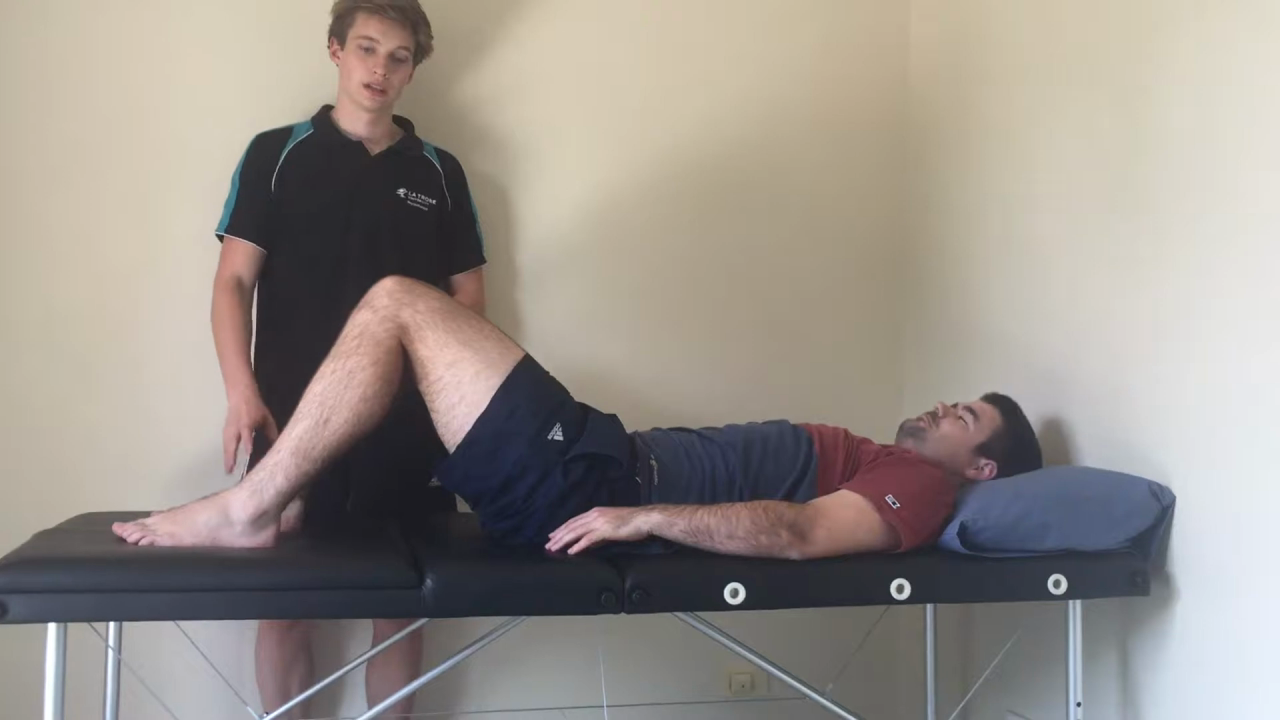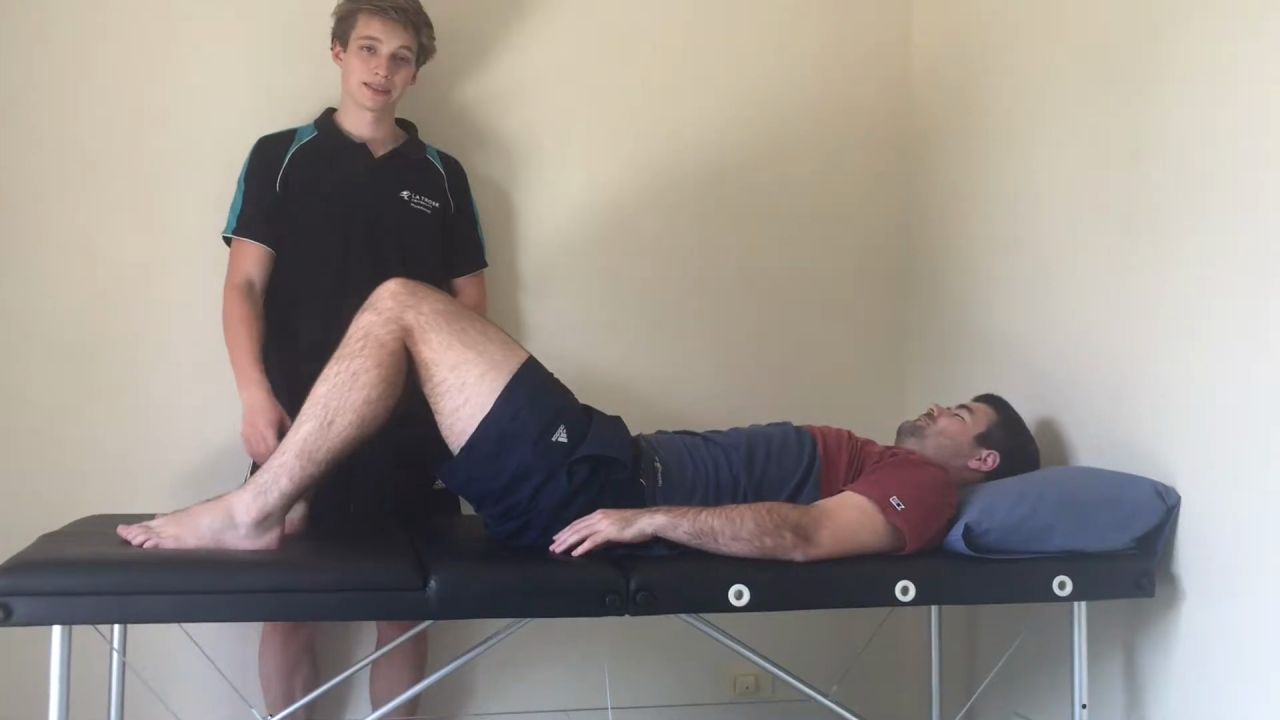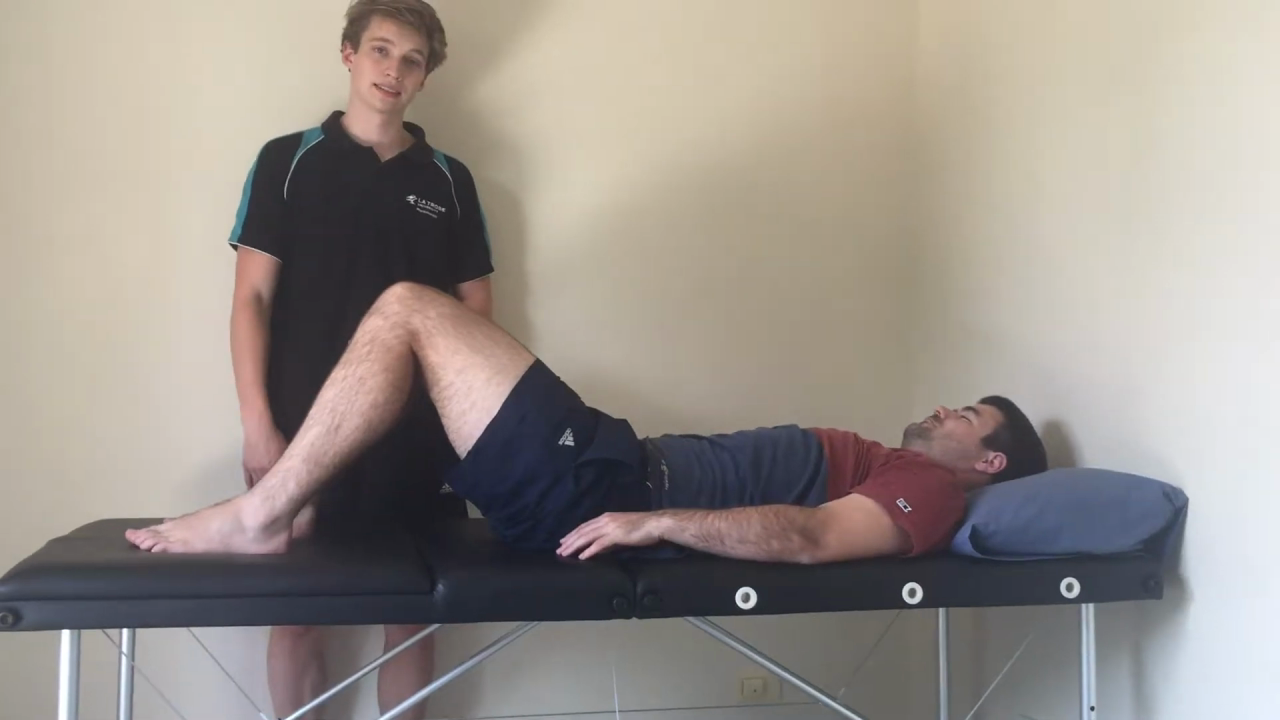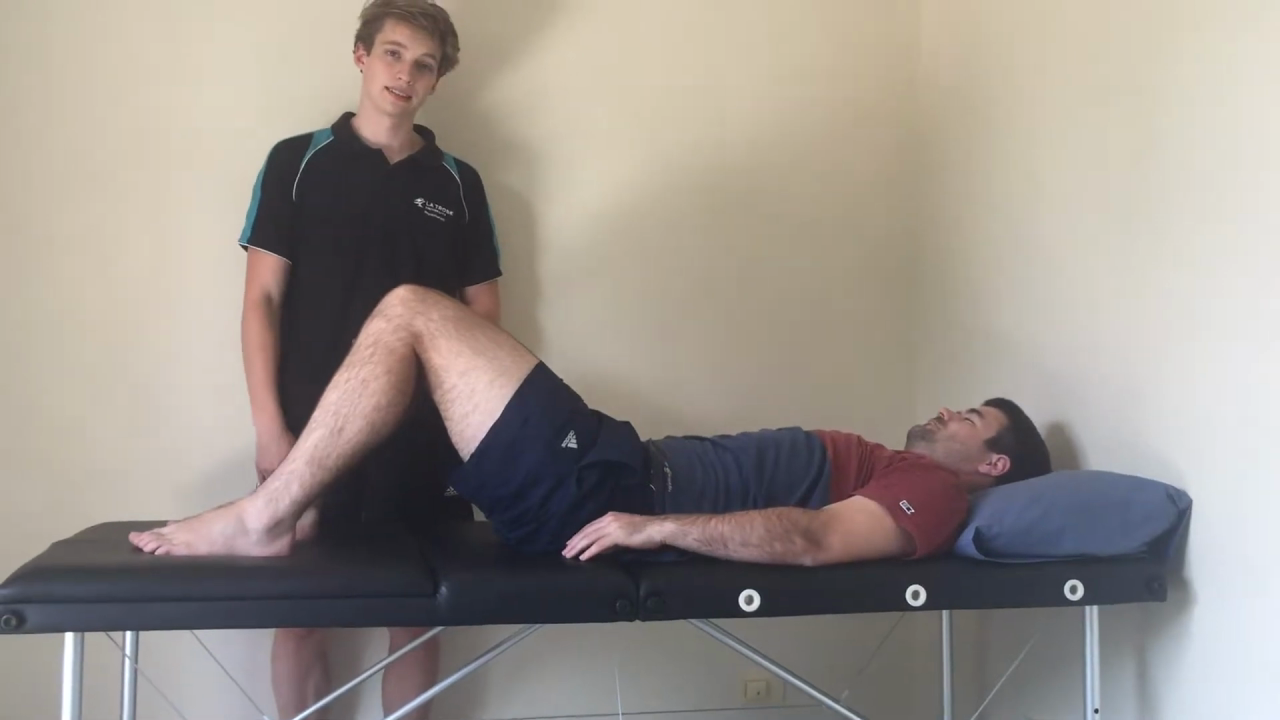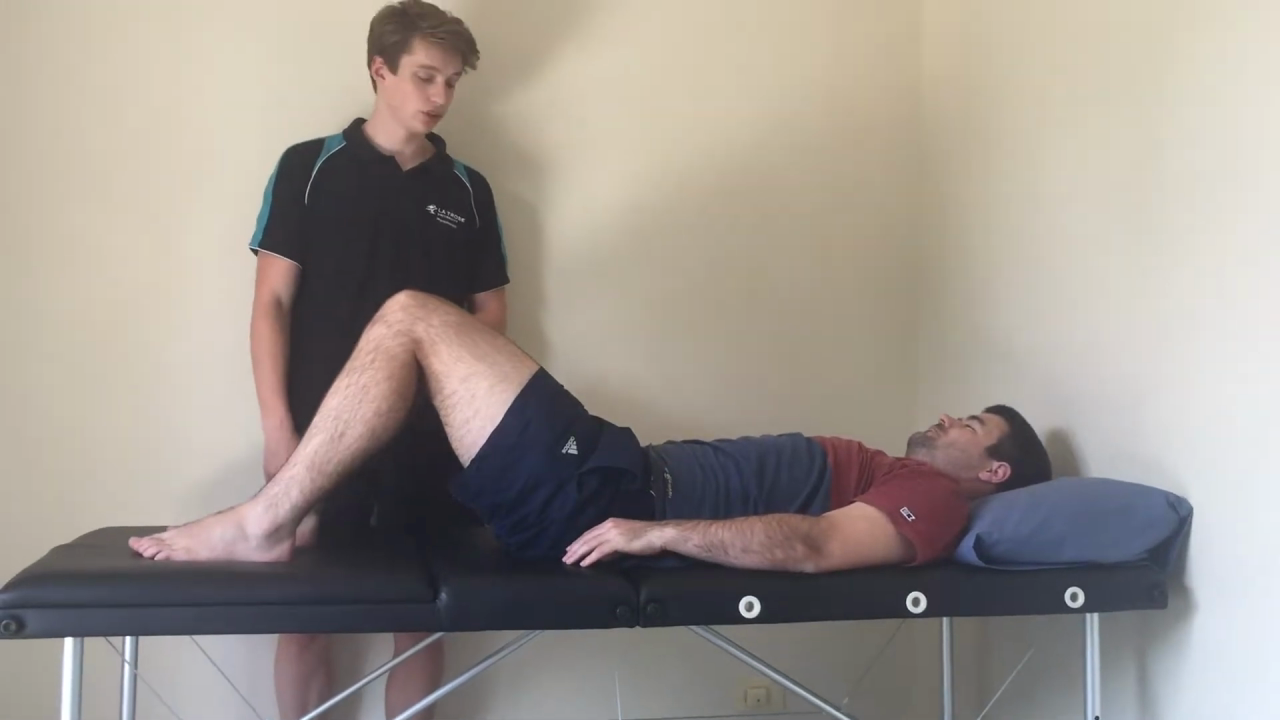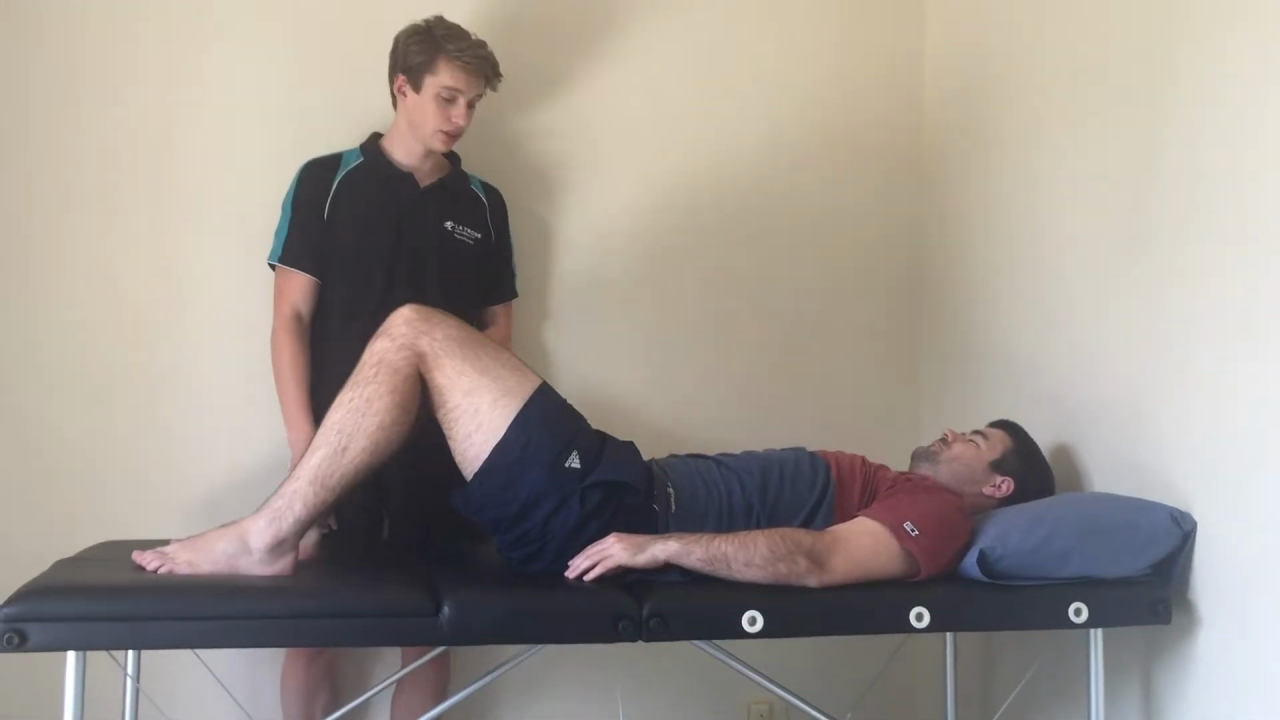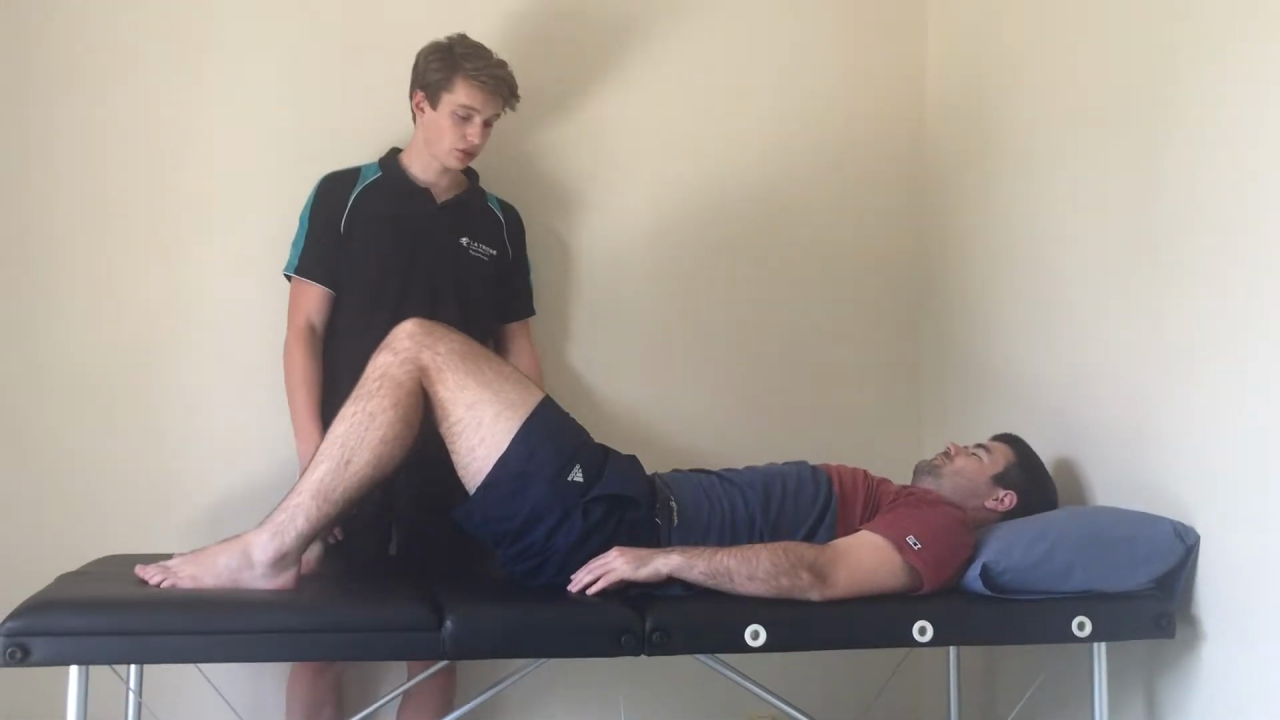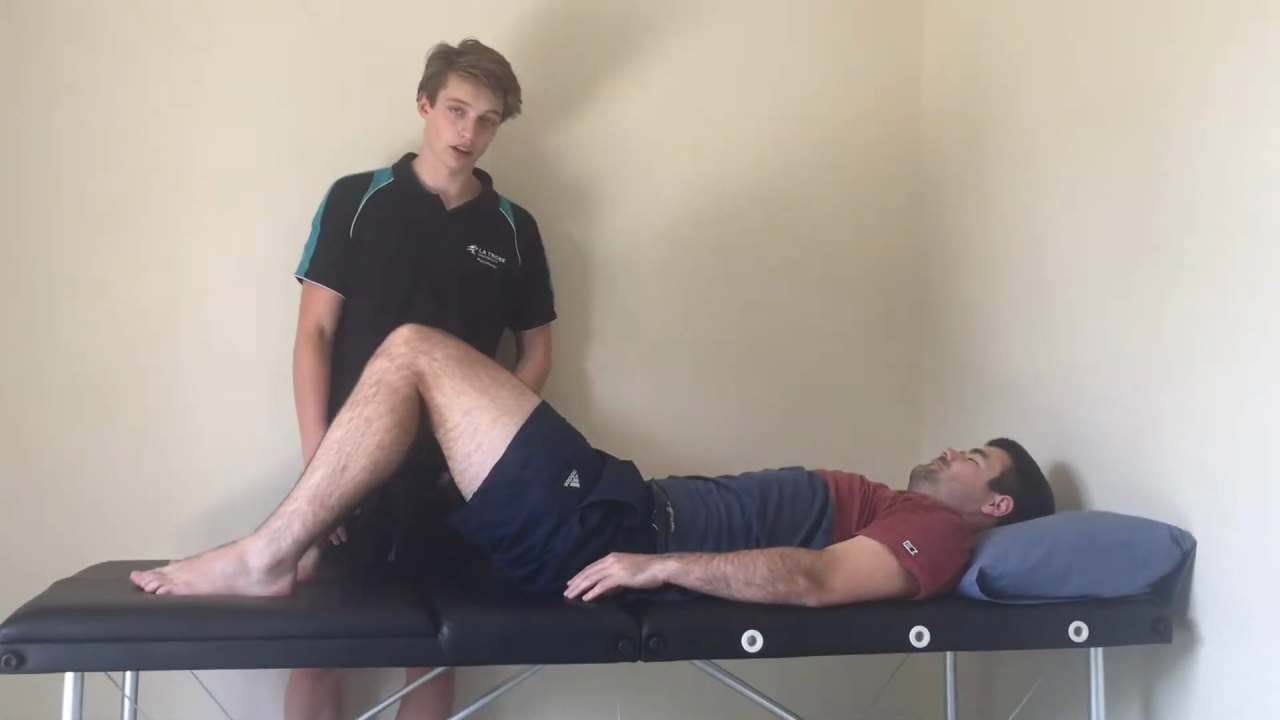
dt=0.4s
person 1, frame 1
left shoulder: (917, 486)
right shoulder: (876, 464)
left elbow: (795, 533)
left wrist: (644, 515)
left hip: (591, 484)
right hip: (610, 468)
left knee: (398, 301)
right knee: (401, 314)
left ankle: (250, 508)
right ankle: (271, 500)
person 1, frame 2
left shoulder: (922, 488)
right shoulder: (877, 467)
left elbow: (800, 535)
left wrist: (648, 518)
left hip: (595, 486)
right hip: (616, 469)
left knee: (402, 304)
right knee: (406, 318)
left ankle: (253, 510)
right ankle: (276, 502)
person 1, frame 3
left shoulder: (927, 491)
right shoulder: (886, 471)
left elbow: (808, 538)
left wrist: (653, 522)
left hip: (604, 491)
right hip: (624, 471)
left knee: (408, 309)
right knee: (414, 320)
left ankle: (262, 514)
right ankle: (288, 505)
person 1, frame 4
left shoulder: (931, 494)
right shoulder: (885, 472)
left elbow: (808, 540)
left wrist: (656, 526)
left hip: (606, 493)
right hip: (630, 477)
left knee: (412, 311)
right knee: (417, 324)
left ankle: (264, 516)
right ankle: (289, 507)
person 1, frame 5
left shoulder: (930, 501)
right shoulder: (889, 480)
left elbow: (810, 547)
left wrist: (656, 532)
left hip: (606, 499)
right hip: (627, 479)
left knee: (412, 316)
right knee: (419, 329)
left ankle: (265, 522)
right ankle: (291, 515)
person 1, frame 6
left shoulder: (936, 516)
right shoulder: (890, 493)
left elbow: (813, 561)
left wrist: (661, 544)
left hip: (609, 512)
right hip: (631, 495)
left knee: (416, 330)
right knee: (420, 343)
left ankle: (268, 534)
right ankle: (288, 527)
person 1, frame 7
left shoulder: (936, 530)
right shoulder: (896, 508)
left elbow: (816, 575)
left wrist: (661, 559)
left hip: (615, 527)
right hip: (634, 507)
left knee: (418, 344)
right knee: (423, 355)
left ankle: (271, 550)
right ankle: (291, 543)
person 1, frame 8
left shoulder: (935, 535)
right shoulder: (890, 512)
left elbow: (813, 580)
left wrist: (661, 564)
left hip: (608, 532)
right hip: (632, 514)
left knee: (415, 349)
right knee: (420, 361)
left ankle: (266, 556)
right ankle: (286, 546)
person 2, frame 1
left shoulder: (438, 171)
right shoulder: (275, 154)
left elbow: (469, 297)
right elbow: (234, 283)
right wrist: (242, 391)
left hip: (408, 423)
right hip: (297, 417)
person 2, frame 2
left shoulder: (440, 174)
right shoulder: (279, 157)
left elbow: (470, 299)
right elbow: (244, 283)
right wrist: (256, 393)
left hip: (411, 425)
right hip: (304, 420)
person 2, frame 3
left shoulder: (447, 179)
right shoulder: (287, 161)
left elbow: (476, 305)
right elbow: (252, 299)
right wrist: (257, 424)
left hip: (418, 429)
right hip: (308, 425)
person 2, frame 4
left shoulder: (457, 182)
right shoulder: (297, 162)
left elbow: (483, 308)
right elbow: (262, 300)
right wrist: (269, 425)
left hip: (423, 431)
right hip: (316, 426)
person 2, frame 5
left shoulder: (466, 189)
right shoulder: (309, 168)
left elbow: (491, 314)
right elbow: (272, 304)
right wrist: (278, 429)
left hip: (432, 435)
person 2, frame 6
left shoulder: (483, 203)
right shoulder: (327, 181)
left elbow: (498, 325)
right elbow: (291, 319)
right wrist: (304, 443)
left hip: (444, 449)
person 2, frame 7
left shoulder: (499, 221)
right shoulder: (343, 196)
left elbow: (516, 345)
right elbow: (305, 332)
right wrist: (312, 456)
left hip: (455, 463)
person 2, frame 8
left shoulder: (513, 228)
right shoulder: (355, 200)
left elbow: (536, 350)
right elbow: (314, 334)
right wrist: (316, 458)
left hip: (454, 467)
